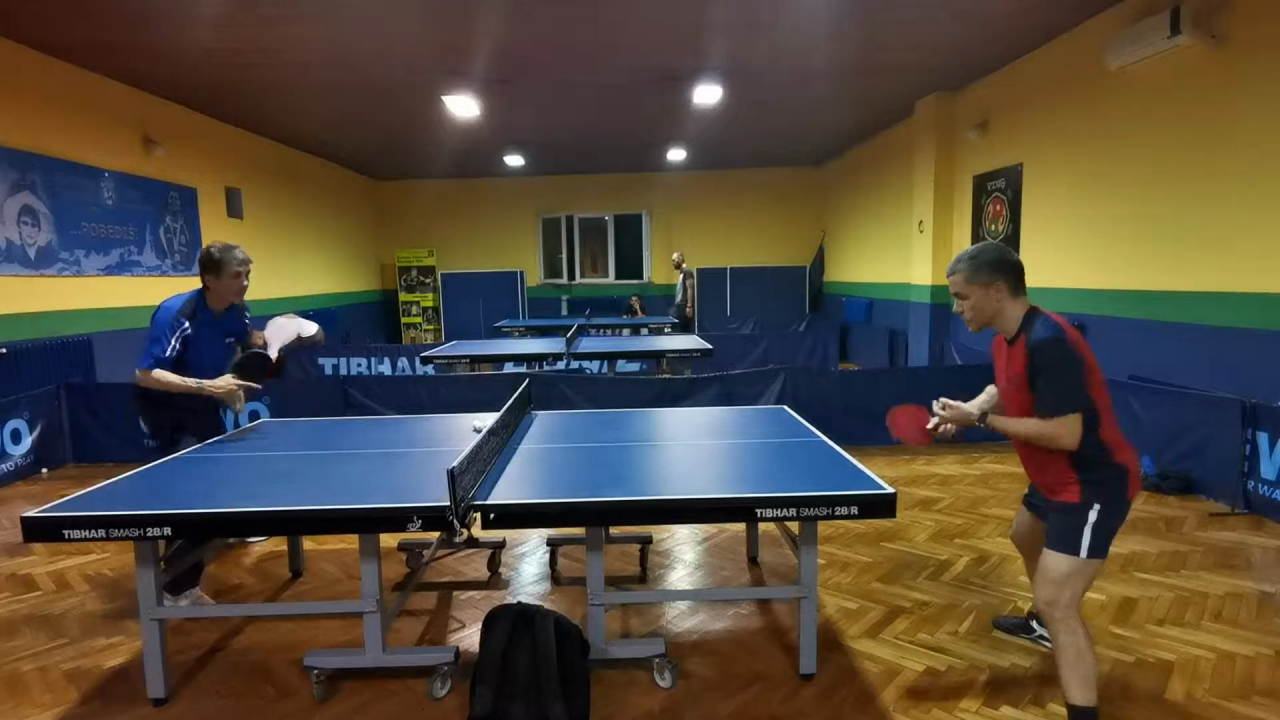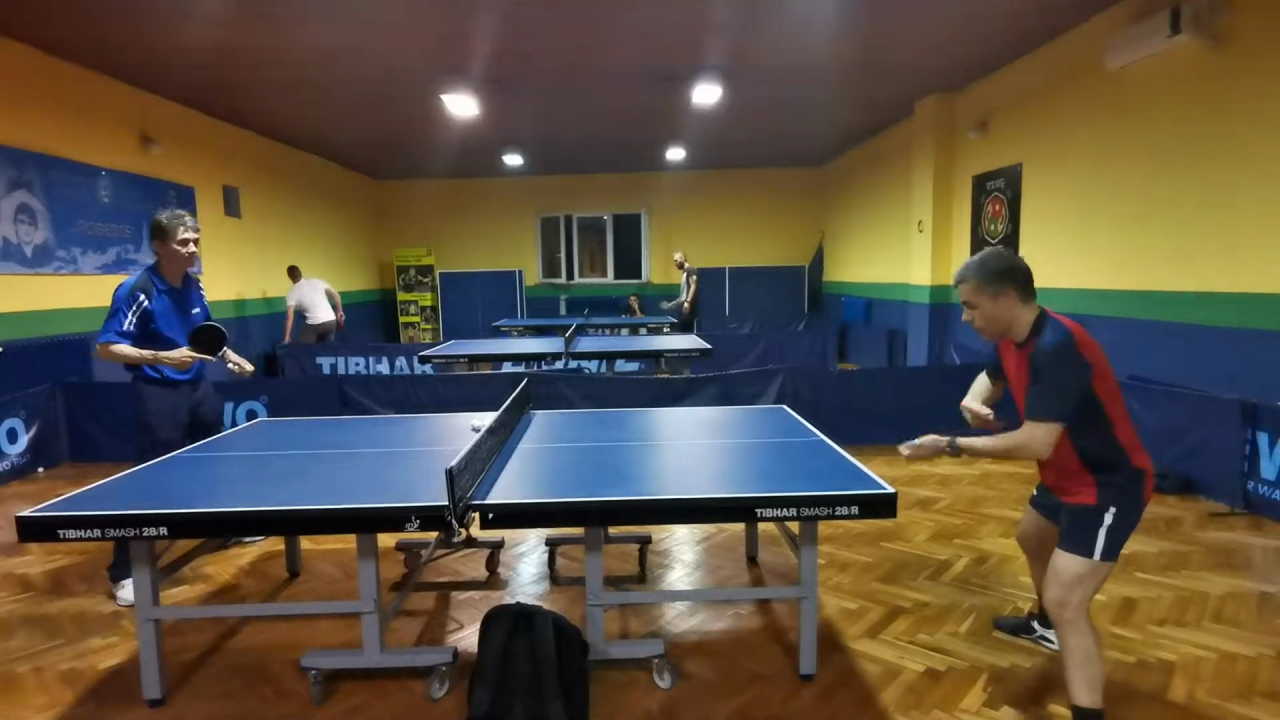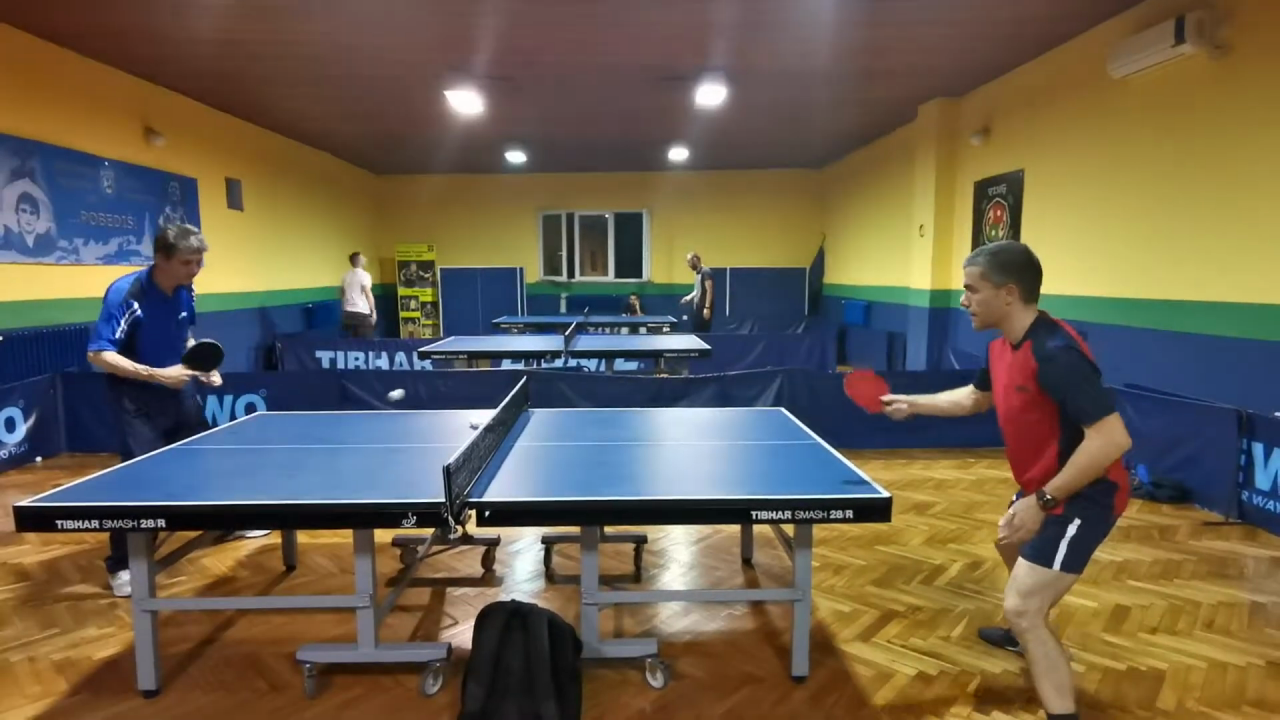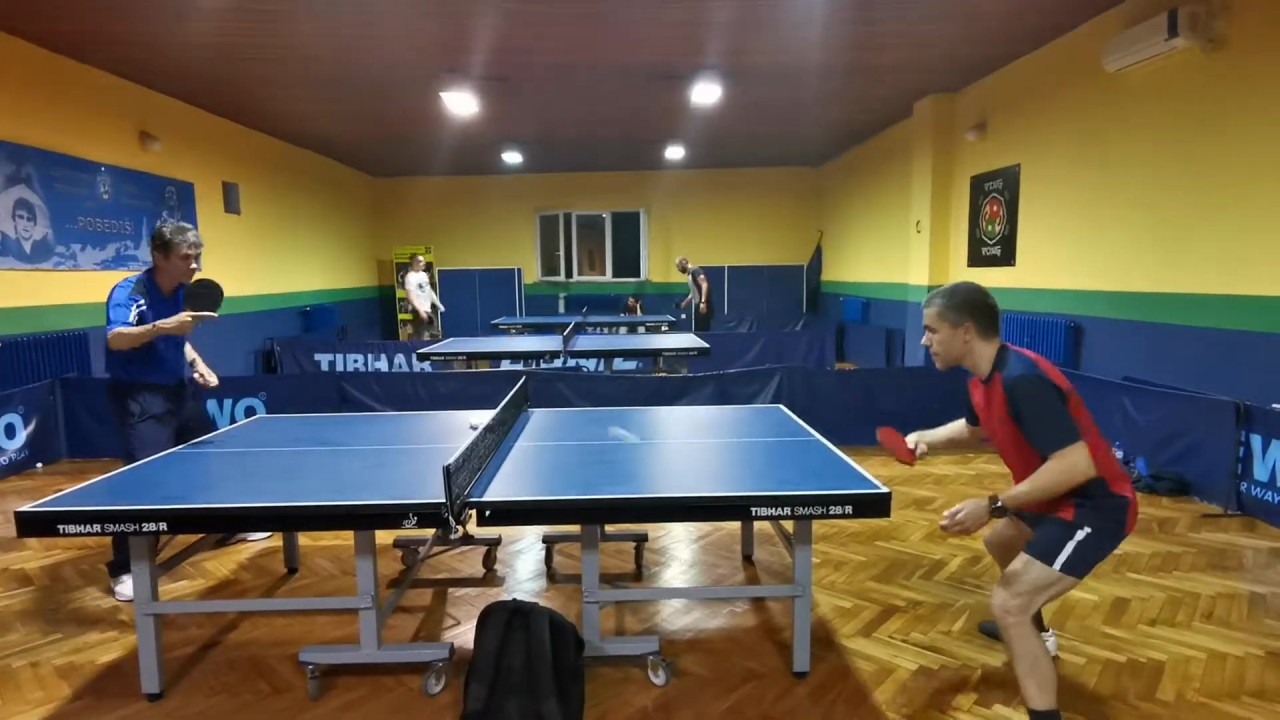
dt=0.7s
person 1, frame 1
left shoulder: (1047, 342)
right shoulder: (1006, 336)
left elbow: (1065, 435)
right elbow: (1007, 391)
left wrist: (982, 418)
right wrist: (964, 412)
left hip: (1094, 483)
right hip: (1056, 477)
left knee: (1057, 600)
right knee: (1026, 538)
right ankle: (1042, 623)
person 1, frame 2
left shoulder: (1056, 347)
right shoulder: (1011, 339)
left elbow: (1035, 444)
right elbow: (989, 379)
left wrist: (949, 446)
right wrist: (975, 402)
left hip: (1109, 486)
right hip: (1066, 477)
left knee: (1066, 601)
right knee: (1032, 539)
right ankle: (1044, 624)
person 1, frame 3
left shoulder: (1056, 353)
right shoulder: (1002, 345)
left elbow: (1111, 438)
right elbow: (975, 398)
left wrist: (1041, 502)
right wrist: (912, 403)
left hip: (1081, 497)
right hip: (1044, 488)
left knee: (1021, 606)
right knee: (1011, 549)
right ankle: (1028, 637)
person 1, frame 4
left shoulder: (1022, 380)
right shoulder: (982, 378)
left elbow: (1077, 464)
right elbow: (973, 429)
left wrist: (992, 506)
right wrist: (926, 438)
left hip: (1095, 508)
right hip: (1055, 498)
left knee: (1007, 604)
right knee: (999, 543)
right ankle: (1033, 634)
person 2, frame 1
left shoulder: (237, 311)
right shoulder: (176, 313)
right elbow: (145, 375)
left wrist: (235, 390)
right wrist: (207, 387)
left hip: (204, 409)
right hip: (166, 409)
right ankle: (179, 589)
person 2, frame 2
left shoulder: (194, 285)
right shoulder: (136, 290)
right elbow: (106, 347)
left wrist: (228, 355)
right wrist: (161, 358)
left hip: (198, 387)
right hip: (159, 395)
right ankle: (124, 572)
person 2, frame 3
left shoulder: (186, 290)
right shoulder: (125, 293)
right elbow: (98, 354)
right wrist: (156, 374)
left hip: (176, 389)
right hip: (137, 394)
right ankle: (121, 565)
person 2, frame 4
left shoulder: (183, 291)
right shoulder: (129, 292)
right elbow: (116, 339)
left wrist: (196, 363)
right wrist: (163, 326)
left hip: (178, 390)
right hip: (139, 397)
right ankle: (124, 570)
